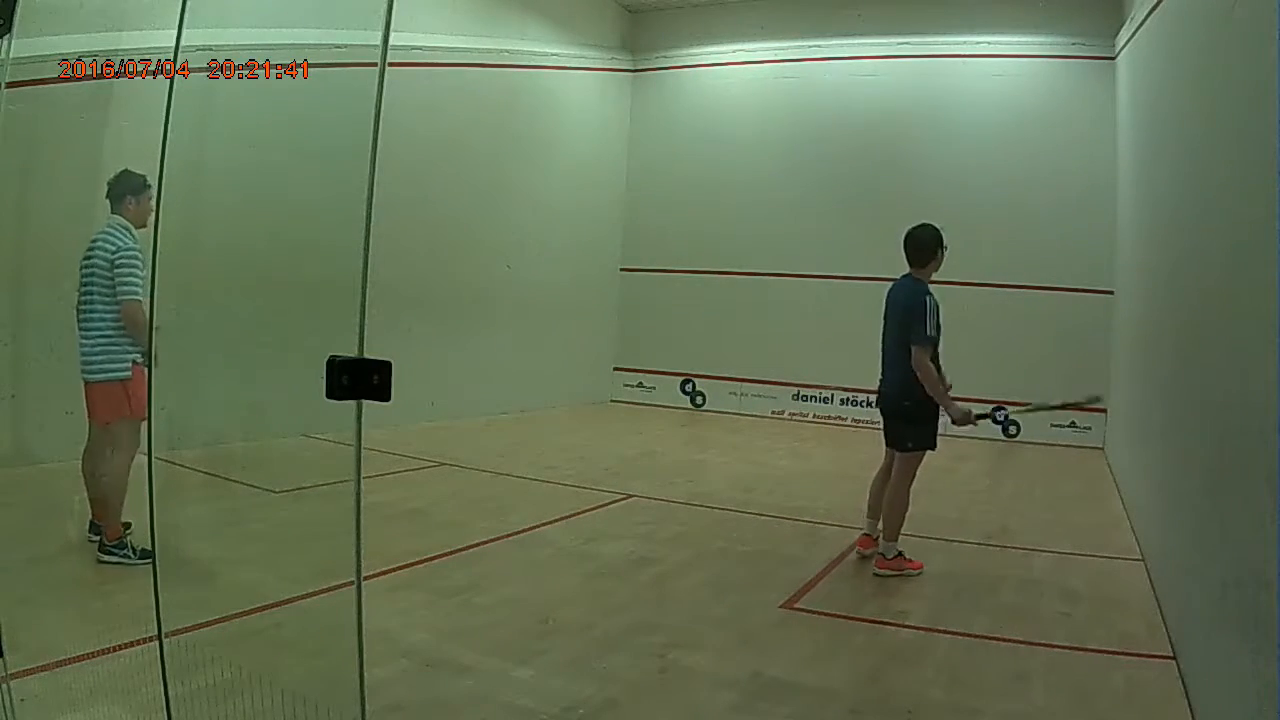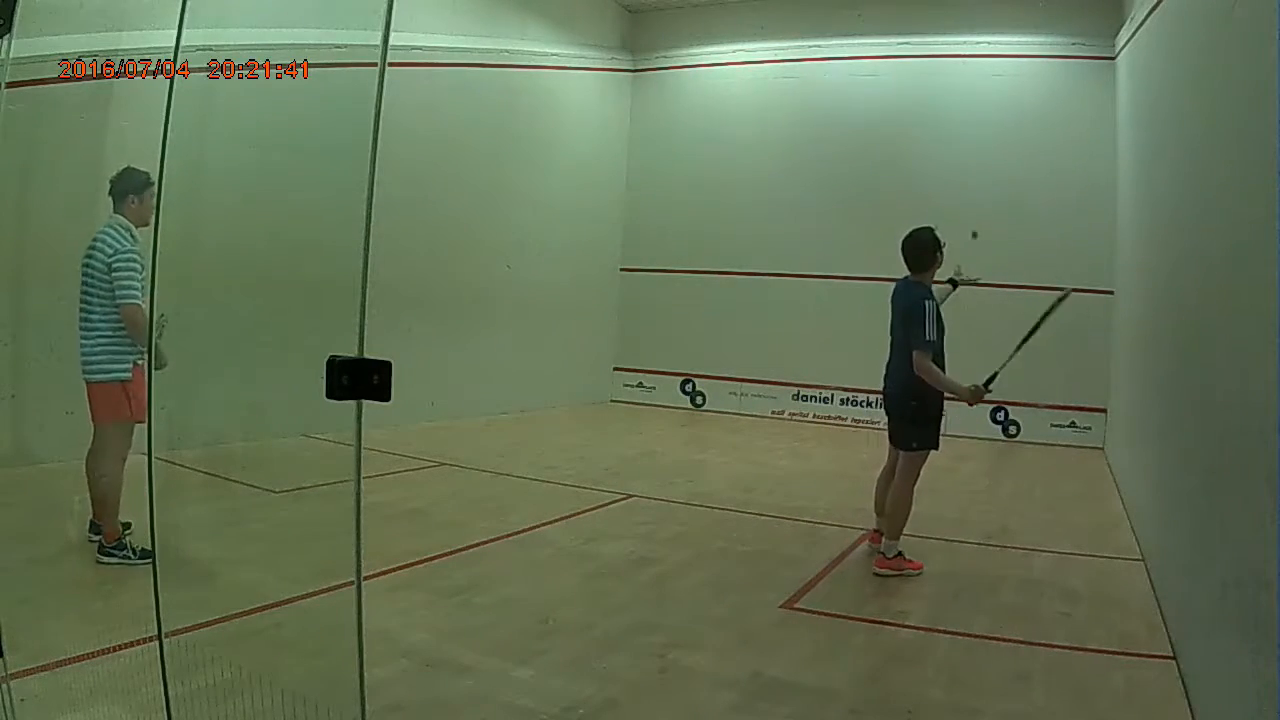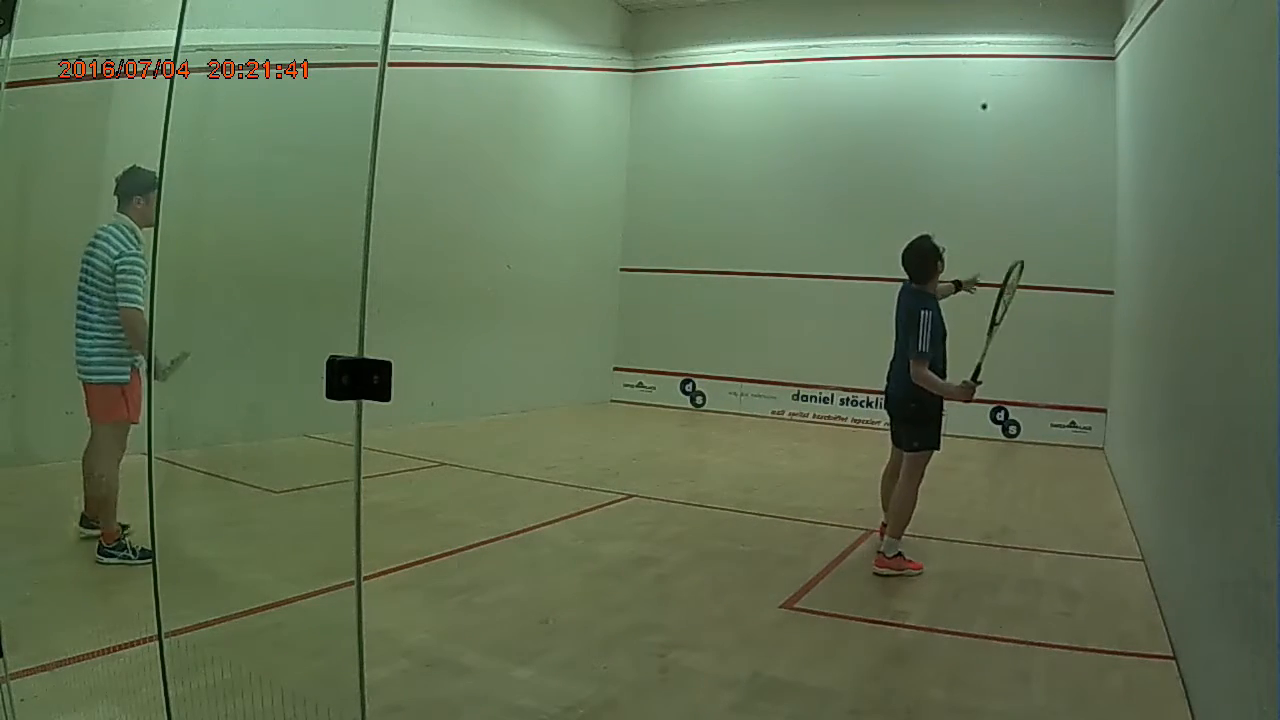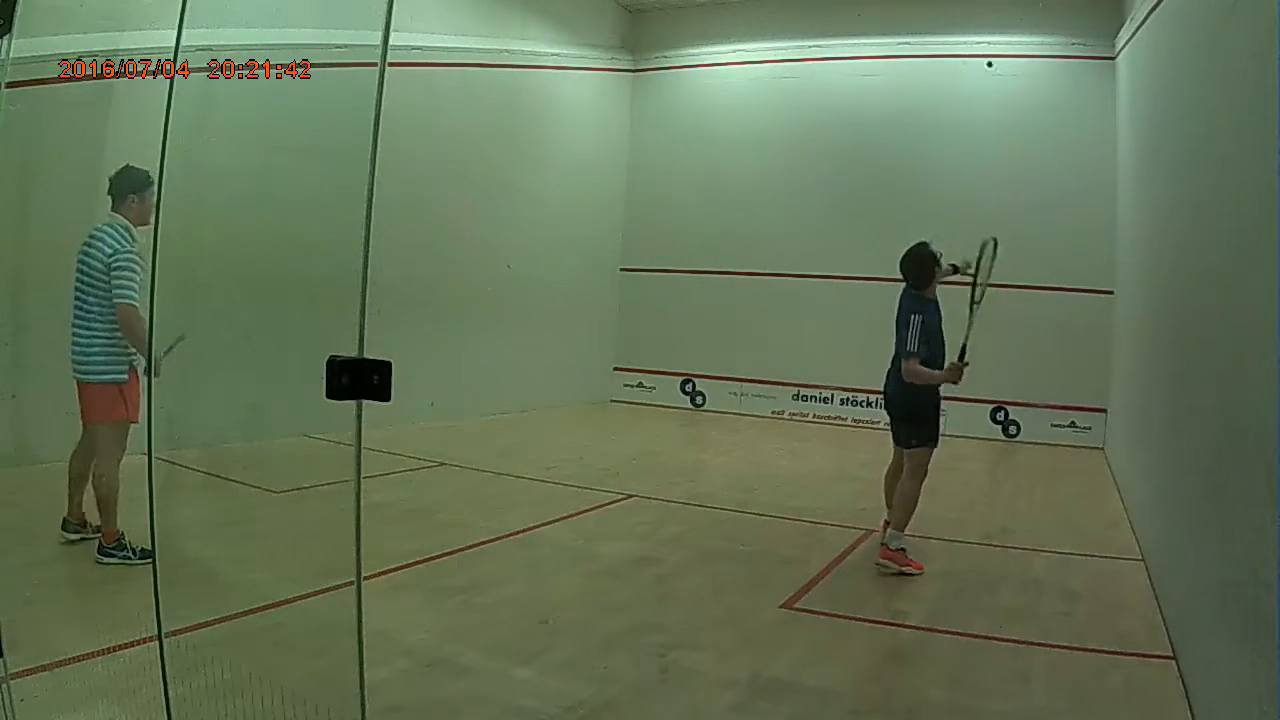
dt=0.2s
person 1, frame 1
left shoulder: (96, 243)
right shoulder: (125, 246)
right elbow: (131, 310)
right wrist: (149, 347)
left hip: (94, 360)
right hip: (119, 362)
left knee: (99, 442)
right knee: (123, 448)
left ankle: (100, 520)
right ankle: (112, 539)
person 1, frame 2
left shoulder: (101, 239)
right shoulder: (125, 248)
right elbow: (131, 313)
right wrist: (155, 350)
left hip: (96, 360)
right hip: (118, 363)
left knee: (102, 443)
right knee: (115, 451)
left ankle: (100, 520)
right ankle: (112, 541)
person 1, frame 3
left shoulder: (101, 236)
right shoulder: (129, 252)
right elbow: (131, 318)
right wrist: (153, 358)
left hip: (93, 358)
right hip: (113, 364)
left knee: (99, 442)
right knee: (110, 451)
left ankle: (92, 515)
right ankle: (110, 541)
person 1, frame 4
left shoulder: (95, 237)
right shoulder: (124, 249)
right elbow: (127, 314)
right wrist: (151, 355)
left hip: (88, 358)
right hip: (111, 364)
left knee: (90, 441)
right knee: (110, 452)
left ankle: (74, 520)
right ankle: (110, 541)
person 2, frame 1
left shoulder: (899, 289)
right shoulder: (923, 299)
right elbow: (920, 362)
left wrist: (939, 375)
right wrist: (949, 406)
left hip: (890, 392)
right hip: (912, 398)
left knee: (889, 466)
right knee: (902, 475)
left ankle: (869, 535)
right ankle: (888, 554)
person 2, frame 2
left shoulder: (905, 288)
right shoulder: (923, 302)
right elbow: (922, 364)
left wrist: (954, 284)
right wrist: (959, 391)
left hip: (897, 391)
right hip: (917, 398)
left knee: (893, 465)
right knee: (906, 475)
left ankle: (879, 530)
right ankle: (889, 554)
person 2, frame 3
left shoulder: (912, 290)
right shoulder: (924, 312)
left elbow: (934, 292)
right elbow: (919, 372)
left wrist: (960, 286)
right wrist: (952, 392)
left hip: (899, 394)
right hip: (918, 400)
left knee: (897, 463)
right knee: (911, 475)
left ankle: (888, 524)
right ankle: (889, 553)
person 2, frame 4
left shoulder: (915, 289)
right shoulder: (918, 315)
left elbow: (930, 280)
right elbow: (910, 370)
left wrist: (956, 269)
right wrist: (943, 377)
left hip: (899, 395)
right hip: (916, 398)
left knee: (900, 462)
right knee: (915, 471)
left ankle: (891, 521)
right ankle: (892, 547)
